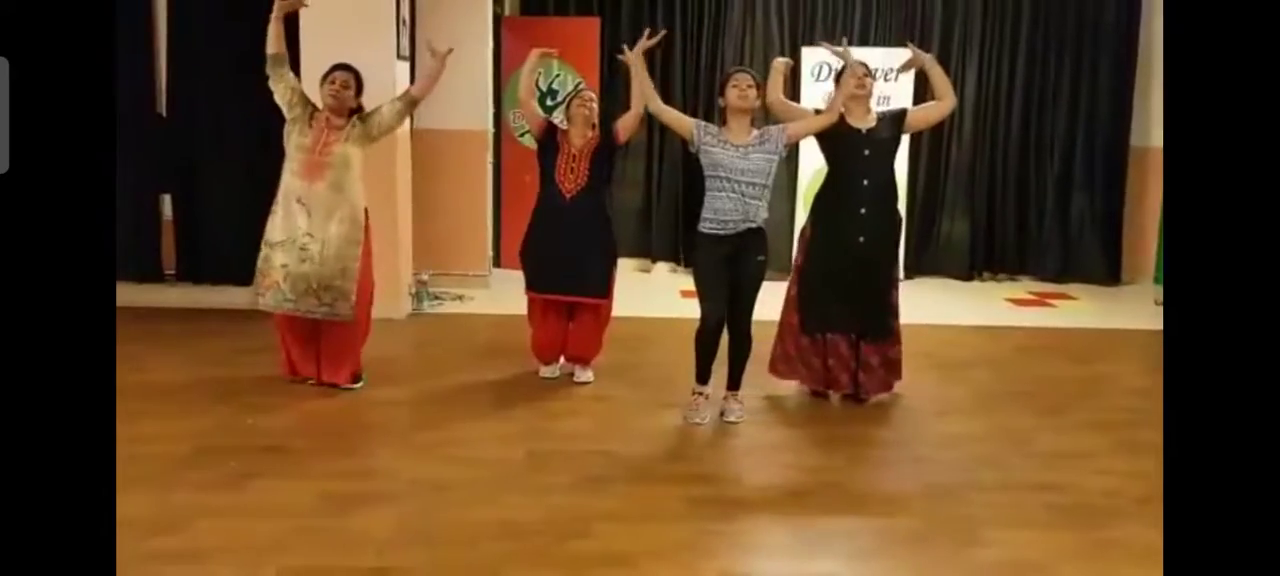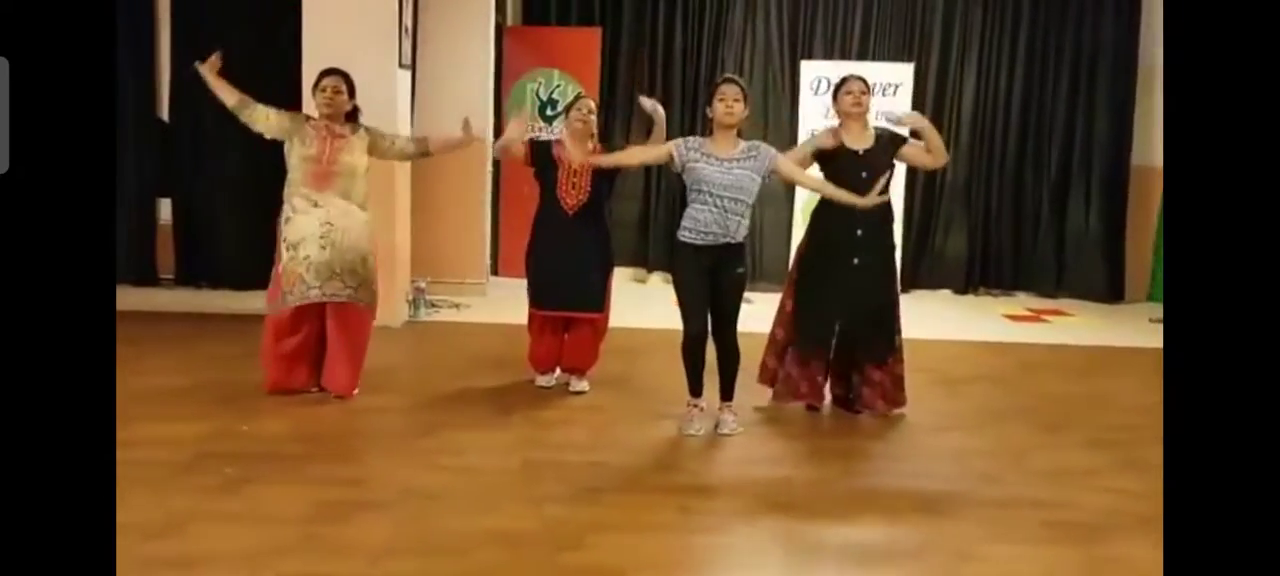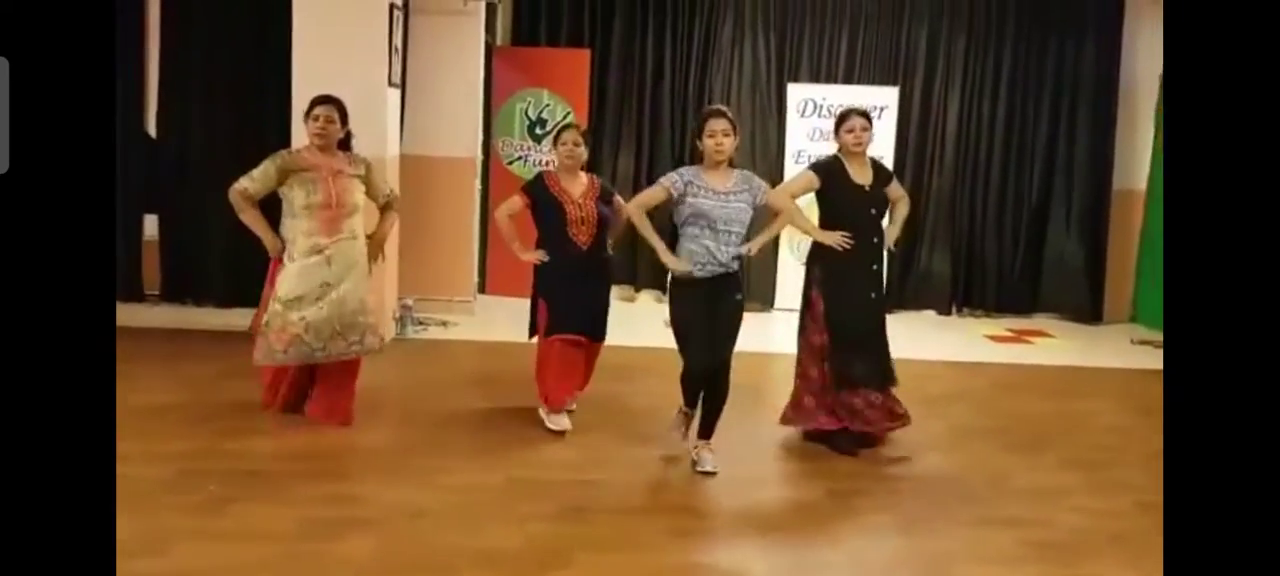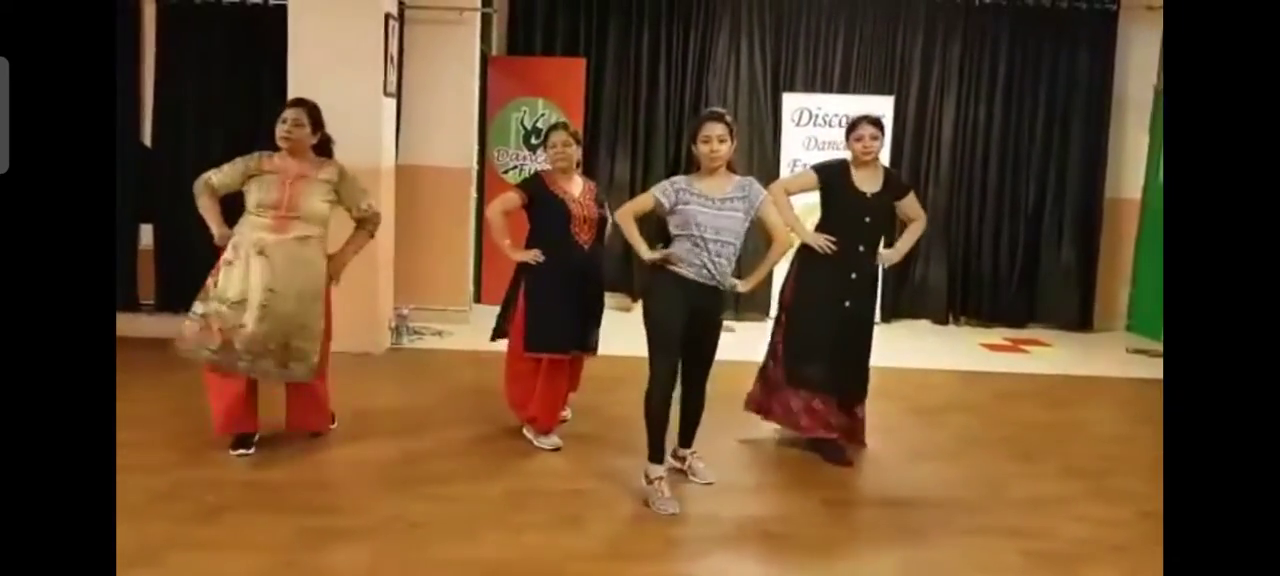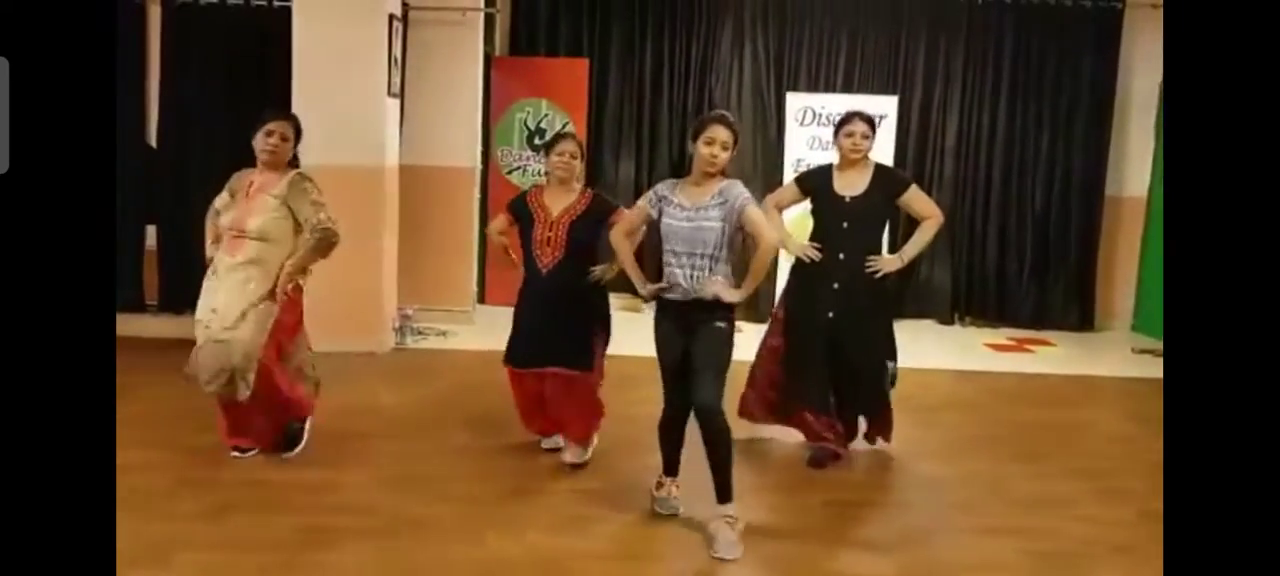
dt=0.7s
person 1, frame 1
left shoulder: (774, 139)
right shoulder: (704, 134)
left elbow: (830, 116)
right elbow: (656, 107)
right wrist: (638, 62)
left hip: (751, 241)
right hip: (711, 239)
left knee: (740, 322)
right knee: (712, 318)
left ankle: (733, 394)
right ankle: (700, 391)
person 1, frame 2
left shoulder: (760, 154)
right shoulder: (691, 148)
left elbow: (806, 179)
right elbow: (641, 155)
left wrist: (859, 202)
right wrist: (589, 160)
left hip: (731, 253)
right hip: (690, 249)
left knee: (725, 333)
right knee: (695, 331)
left ankle: (728, 405)
right ankle: (695, 403)
person 1, frame 3
left shoulder: (748, 183)
right shoulder: (685, 178)
right elbow: (635, 207)
left wrist: (757, 242)
right wrist: (664, 252)
left hip: (728, 285)
right hip: (689, 283)
left knee: (719, 366)
right knee: (696, 364)
left ankle: (703, 443)
right ankle: (686, 411)
person 1, frame 4
left shoulder: (748, 189)
right shoulder: (678, 186)
left elbow: (782, 238)
right elbow: (625, 213)
left wrist: (749, 282)
right wrist: (646, 253)
left hip: (710, 296)
right hip: (670, 287)
left knee: (695, 380)
right knee: (663, 376)
left ankle: (684, 452)
right ankle: (655, 473)
person 1, frame 5
left shoulder: (733, 193)
right shoulder: (664, 192)
left elbow: (768, 240)
right elbow: (619, 232)
left wrist: (741, 291)
right wrist: (641, 284)
left hip: (714, 315)
right hip: (670, 312)
left knee: (707, 403)
right knee: (675, 404)
left ankle: (726, 512)
right ankle: (668, 480)
person 2, frame 1
left shoulder: (364, 128)
right shoulder: (298, 114)
left elbow: (408, 101)
right elbow: (277, 68)
left wrist: (437, 65)
left hip: (342, 225)
right hip: (293, 222)
left knee: (343, 299)
right knee: (293, 297)
left ankle: (342, 370)
right ankle: (305, 368)
person 2, frame 2
left shoulder: (365, 136)
right shoulder: (297, 126)
left elbow: (411, 147)
right elbow: (248, 110)
left wrist: (459, 141)
right wrist: (210, 77)
left hip: (349, 231)
right hip: (303, 229)
left knee: (347, 306)
right knee: (301, 306)
left ankle: (343, 377)
right ankle: (301, 376)
person 2, frame 3
left shoulder: (360, 167)
right shoulder: (285, 163)
left elbow: (390, 202)
right elbow: (240, 193)
left wrist: (380, 236)
right wrist: (268, 237)
left hip: (347, 267)
right hip: (298, 264)
left knee: (341, 338)
right knee: (292, 335)
left ankle: (329, 409)
right ankle: (288, 399)
person 2, frame 4
left shoulder: (333, 174)
right shoulder: (256, 164)
left elbow: (370, 218)
right elbow: (205, 184)
left wrist: (343, 257)
right wrist: (217, 227)
left hip: (301, 274)
right hip: (246, 268)
left knee: (301, 351)
right knee: (235, 347)
left ankle: (317, 416)
right ankle: (244, 426)
person 2, frame 5
left shoulder: (296, 185)
right shoulder: (239, 180)
left elbow: (326, 235)
right elbow: (215, 212)
left wrist: (290, 272)
right wrist: (210, 248)
left hip: (265, 291)
right hip: (223, 286)
left knee: (255, 360)
right knee: (220, 357)
left ankle: (295, 414)
right ankle: (248, 433)
person 3, frame 1
left shoulder: (894, 122)
right shoulder: (826, 124)
left elbow: (946, 103)
right elbow: (775, 102)
left wrist: (927, 62)
right wrist: (778, 68)
left hip: (879, 230)
right hip: (832, 227)
left knee: (872, 307)
right knee: (827, 304)
left ankle: (863, 381)
right ankle: (822, 377)
person 3, frame 2
left shoulder: (888, 140)
right shoulder: (826, 142)
left elbow: (939, 160)
left wrist: (924, 127)
right wrist: (814, 147)
left hip: (875, 244)
right hip: (829, 240)
left knee: (868, 320)
right knee: (819, 314)
left ankle: (850, 390)
right ankle: (810, 387)
person 3, frame 3
left shoulder: (879, 171)
right shoulder: (826, 170)
left elbow: (902, 200)
right elbow: (779, 196)
left wrist: (892, 233)
right wrist: (817, 233)
left hip: (870, 272)
right hip: (834, 270)
left knee: (865, 345)
right knee: (839, 346)
left ankle: (862, 421)
right ankle: (832, 425)
person 3, frame 4
left shoulder: (893, 183)
right shoulder: (832, 172)
left elbow: (918, 219)
right elbow: (778, 189)
left wrist: (898, 251)
right wrist: (802, 233)
left hip: (862, 279)
right hip: (819, 272)
left knee: (850, 354)
right knee: (816, 348)
left ankle: (842, 426)
right ankle: (822, 431)
person 3, frame 5
left shoulder: (889, 180)
right shoulder: (816, 178)
left elbow: (933, 217)
right elbow: (770, 205)
left wrist: (901, 258)
right wrist: (790, 243)
left hip: (864, 288)
right hip: (814, 283)
left knee: (861, 367)
right knee: (811, 362)
left ankle: (855, 425)
right ankle: (826, 438)
person 4, frame 1
left shoulder: (605, 144)
right shoulder: (549, 139)
left elbow: (637, 109)
right elbow: (525, 99)
right wrist: (533, 60)
left hip: (592, 238)
right hip: (551, 236)
left knee: (590, 302)
right knee: (547, 301)
left ankle: (582, 360)
right ankle: (548, 358)
person 4, frame 2
right shoulder: (545, 150)
right elbow: (502, 150)
left wrist: (659, 118)
right wrist: (509, 137)
left hip: (590, 248)
right hip: (549, 245)
left knee: (588, 313)
right knee: (546, 310)
left ankle: (577, 370)
right ankle: (545, 367)
person 4, frame 3
left shoulder: (599, 187)
right shoulder: (541, 185)
left elbow: (622, 211)
right elbow: (502, 213)
left wrist: (606, 241)
right wrist: (521, 250)
left hip: (594, 277)
right hip: (555, 275)
left knee: (587, 342)
right knee: (558, 340)
left ankle: (567, 393)
right ankle: (553, 405)
person 4, frame 4
left shoulder: (590, 189)
right shoulder: (537, 185)
left elbow: (604, 223)
right elbow: (494, 210)
left wrist: (594, 251)
right wrist: (512, 250)
left hip: (584, 284)
right hip: (545, 280)
left knee: (571, 350)
right knee: (542, 351)
left ankle: (556, 405)
right ankle: (538, 423)
person 4, frame 5
left shoulder: (594, 204)
right shoulder: (526, 201)
right elbow: (494, 230)
left wrist: (612, 265)
right wrist: (516, 262)
left hip: (580, 304)
right hip: (535, 303)
left knee: (573, 374)
right knee: (529, 371)
left ankle: (582, 437)
right ankle: (548, 428)
